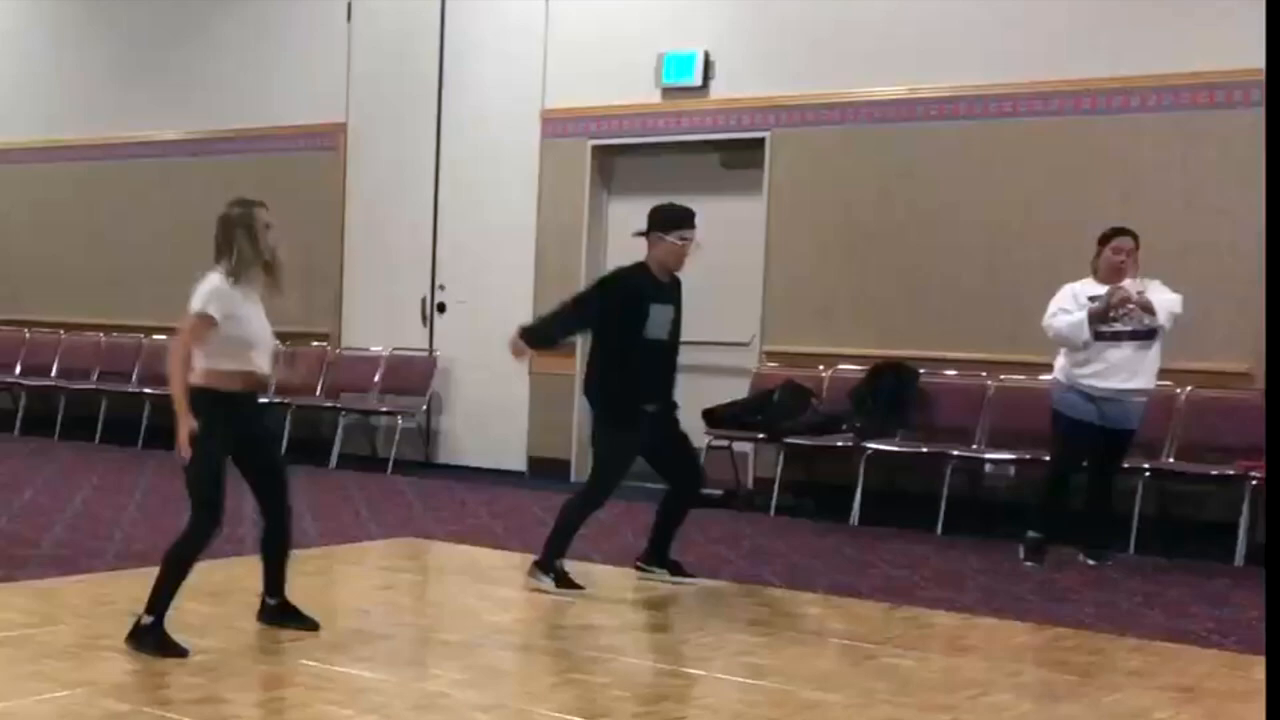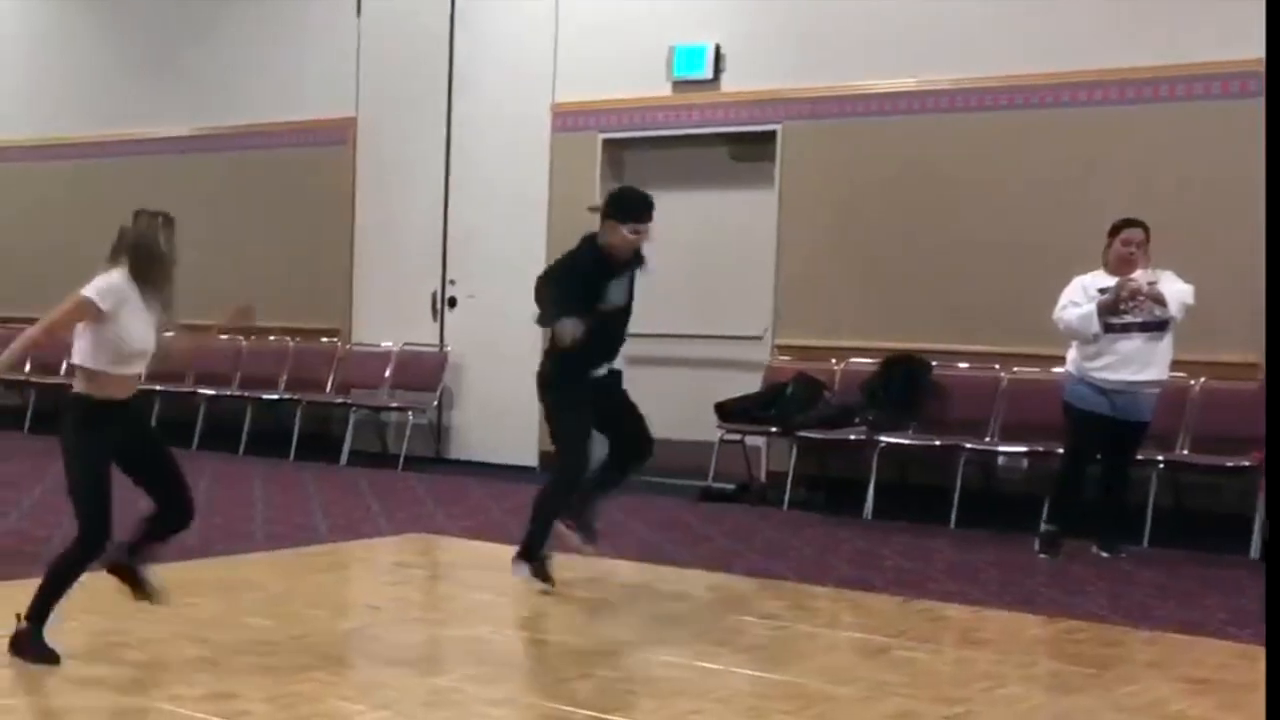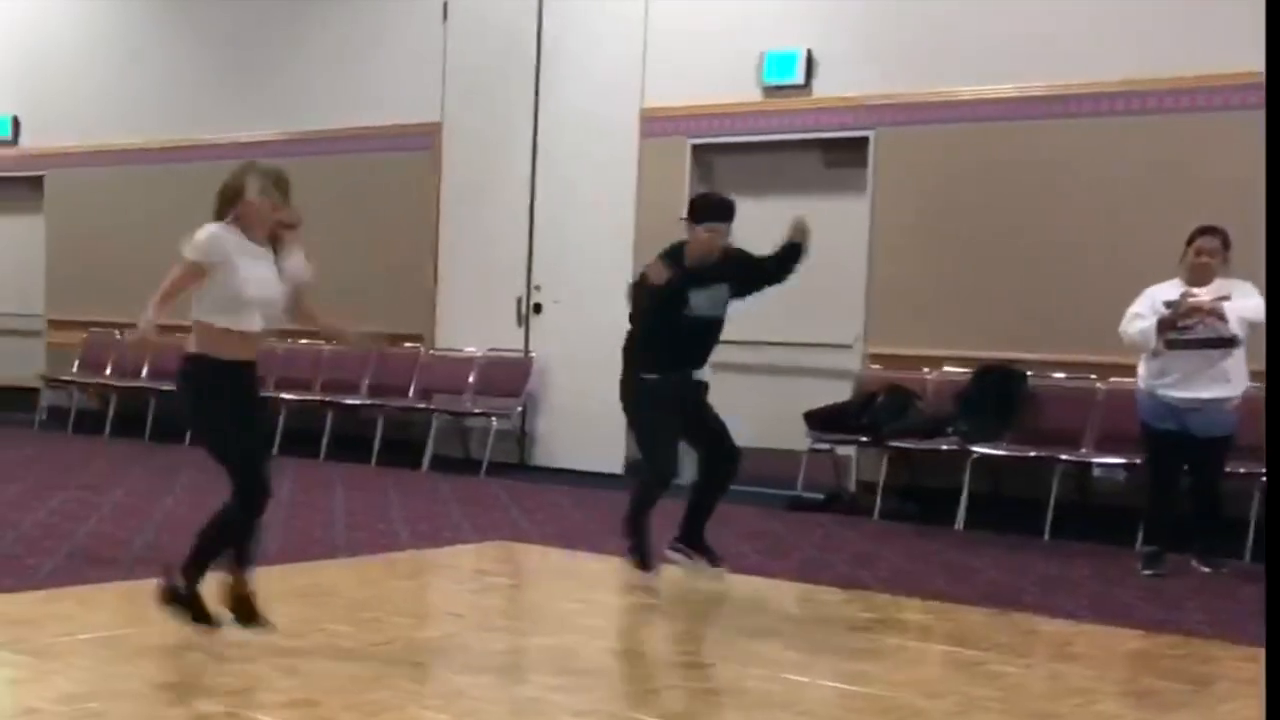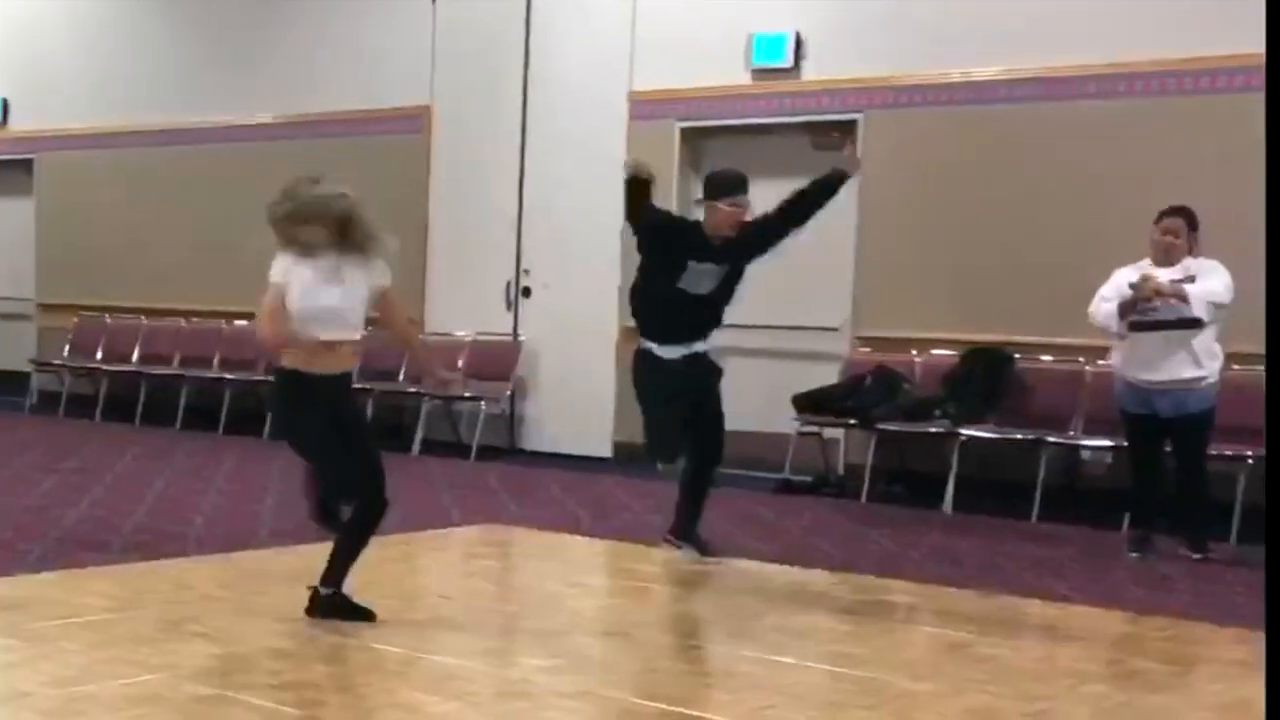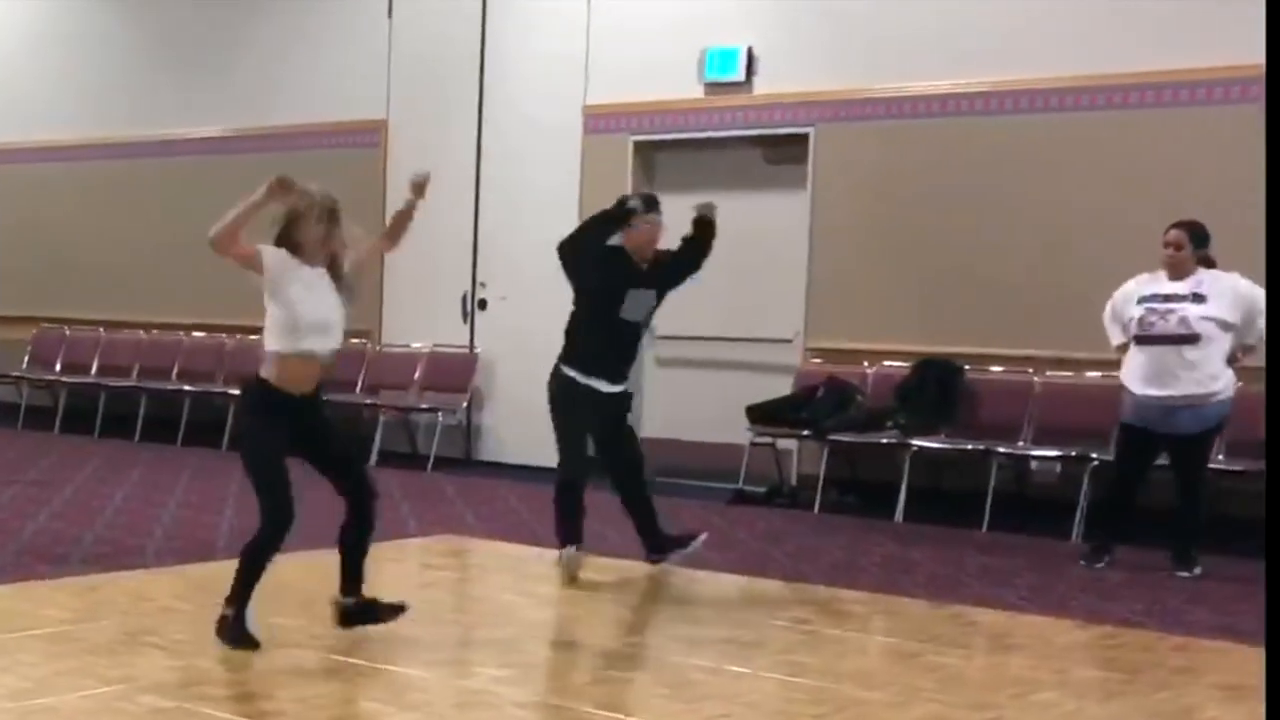
dt=0.7s
person 1, frame 1
left shoulder: (250, 285)
right shoulder: (219, 289)
right elbow: (179, 354)
right wrist: (184, 419)
left hip: (244, 409)
right hip: (211, 409)
left knee: (278, 508)
right knee: (206, 520)
left ankle: (274, 601)
right ankle: (149, 625)
person 1, frame 2
left shoulder: (141, 294)
right shoulder: (112, 286)
right elbow: (46, 328)
left hip: (130, 416)
right hip: (89, 418)
left knee: (179, 507)
right knee: (93, 536)
left ankle: (126, 559)
person 1, frame 3
left shoulder: (285, 255)
right shoulder: (215, 238)
left elbow: (303, 314)
right elbow: (168, 290)
left wrist: (347, 338)
right wrist: (148, 320)
left hip: (244, 378)
right hip: (205, 375)
left knee: (249, 491)
right knee: (254, 488)
left ankle: (185, 582)
right ankle: (230, 587)
person 1, frame 4
left shoulder: (367, 265)
right shoulder: (289, 263)
left elbow: (399, 325)
right elbow: (266, 331)
right wrist: (288, 337)
left hip: (340, 392)
right hip: (298, 391)
left knee: (375, 497)
right knee: (344, 485)
left ankle: (328, 591)
right ankle: (320, 490)
person 1, frame 5
left shoulder: (339, 266)
right shoulder: (279, 263)
left elbow: (388, 240)
right elbow: (219, 241)
left wrist: (412, 201)
right wrist: (266, 197)
left hip: (308, 408)
right hip: (267, 406)
left knee: (363, 498)
right knee: (278, 521)
left ankle: (351, 598)
right ankle: (233, 614)
person 2, frame 1
left shoulder: (672, 288)
right shoulder: (623, 286)
right elbow: (575, 314)
right wrist: (532, 336)
left hip: (655, 407)
right hip: (617, 405)
left knee: (688, 479)
right knee: (602, 484)
left ankle: (655, 556)
right ankle: (547, 562)
person 2, frame 2
left shoulder: (622, 256)
right shoulder: (582, 261)
right elbow: (550, 288)
right wrist: (561, 319)
left hip: (601, 376)
right hip: (565, 380)
left knee: (636, 446)
right knee: (571, 469)
left ankle: (575, 510)
right ankle: (531, 553)
person 2, frame 3
left shoulder: (730, 265)
right shoulder: (665, 268)
left elbow: (771, 272)
right elbow: (642, 320)
left wrist: (796, 242)
right wrist: (655, 288)
left hip: (683, 383)
right hip: (646, 385)
left knee: (723, 456)
right knee: (660, 468)
left ankle: (689, 539)
right ankle: (636, 538)
person 2, frame 4
left shoulder: (741, 240)
right shoulder: (670, 235)
left elbow: (792, 213)
right elbow: (640, 215)
left wrist: (841, 174)
right wrist: (638, 182)
left hip: (695, 360)
right hip: (656, 361)
left knee: (709, 449)
right knee: (669, 447)
left ankle: (683, 530)
person 2, frame 5
left shoulder: (655, 268)
right shoulder: (602, 263)
left elbow: (686, 261)
right elbow: (571, 250)
left wrist: (704, 228)
right wrist: (620, 213)
left hip: (610, 390)
right hip: (575, 387)
left knee: (626, 468)
right knee: (573, 465)
left ankle: (657, 543)
right ankle: (569, 544)
person 3, frame 1
left shoulder: (1149, 289)
right shoulder: (1075, 291)
left elbow: (1172, 307)
right elbow: (1055, 327)
left wrist: (1140, 302)
right wrist: (1098, 311)
left hip: (1126, 402)
right hip: (1078, 396)
left knee: (1104, 475)
right knee: (1062, 468)
left ankle: (1095, 544)
right ankle: (1037, 536)
person 3, frame 2
left shoulder: (1161, 279)
right shoulder: (1085, 283)
left elbow: (1183, 297)
right elbow: (1066, 321)
left wrist: (1149, 293)
right wrist: (1107, 303)
left hip: (1138, 393)
right hip: (1089, 388)
left knee: (1118, 467)
right knee: (1076, 460)
left ankle: (1107, 536)
right ankle: (1052, 528)
person 3, frame 3
left shoulder: (1238, 291)
right shoulder: (1157, 294)
left elbow: (1253, 312)
right elbow: (1132, 332)
left wrist: (1211, 308)
right wrist: (1171, 318)
left hip: (1216, 407)
right hip: (1163, 404)
left knee: (1208, 482)
right knee: (1162, 481)
left ankle: (1203, 550)
right ankle: (1153, 549)
person 3, frame 4
left shoulder: (1208, 270)
right shoulder: (1126, 274)
left elbow: (1217, 295)
right elbow: (1099, 313)
left wrist: (1170, 290)
right wrist: (1133, 301)
left hip: (1192, 388)
right hip: (1138, 387)
left knee: (1192, 465)
right knee: (1144, 464)
left ankle: (1195, 537)
right ankle: (1140, 531)
person 3, frame 5
left shoulder: (1226, 287)
right shoulder: (1140, 287)
left elbow: (1260, 312)
right elbow: (1113, 314)
left wrist: (1239, 351)
right wrist: (1125, 349)
left hip: (1199, 406)
right hip: (1142, 402)
left knee: (1190, 483)
right knee: (1125, 475)
left ankle: (1185, 553)
right ankle: (1101, 543)
